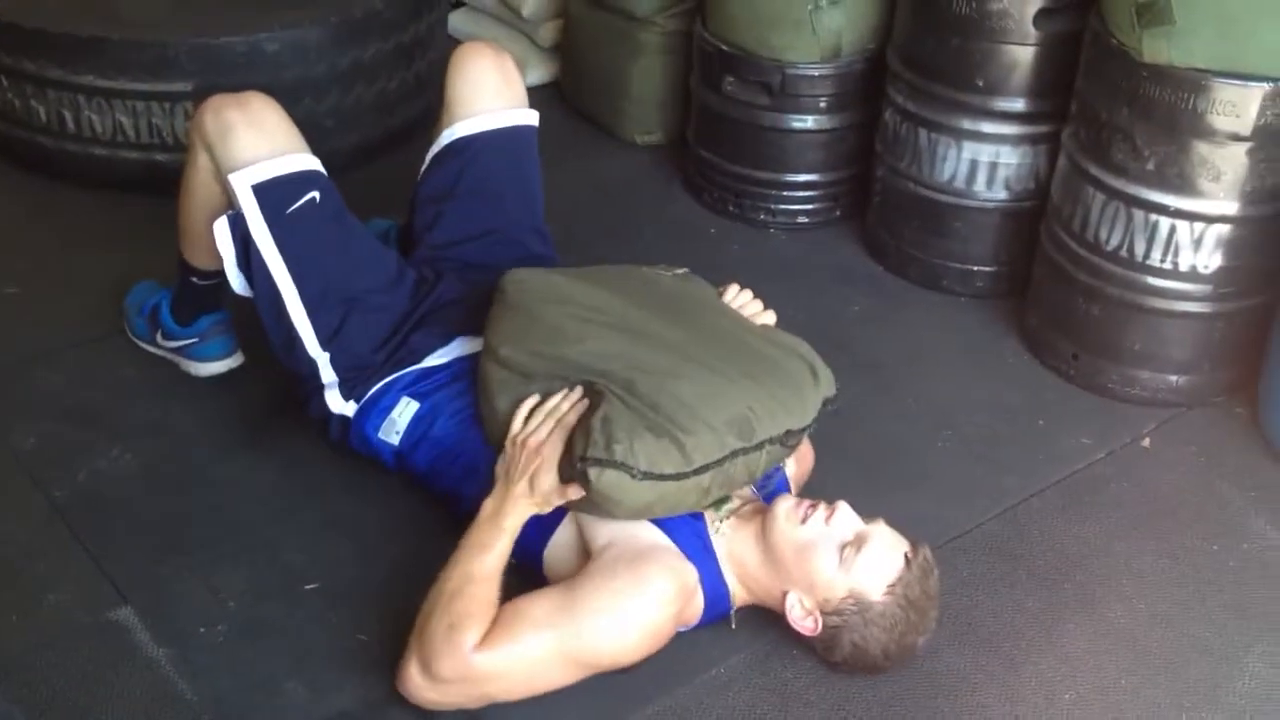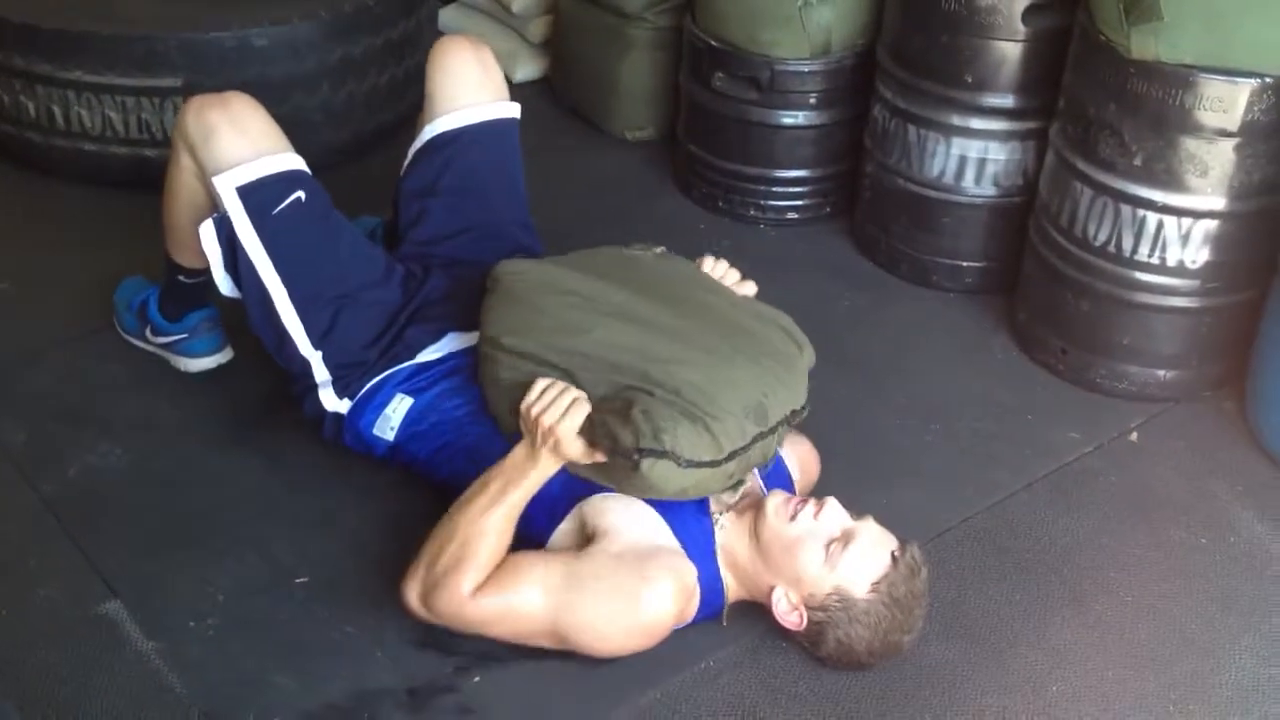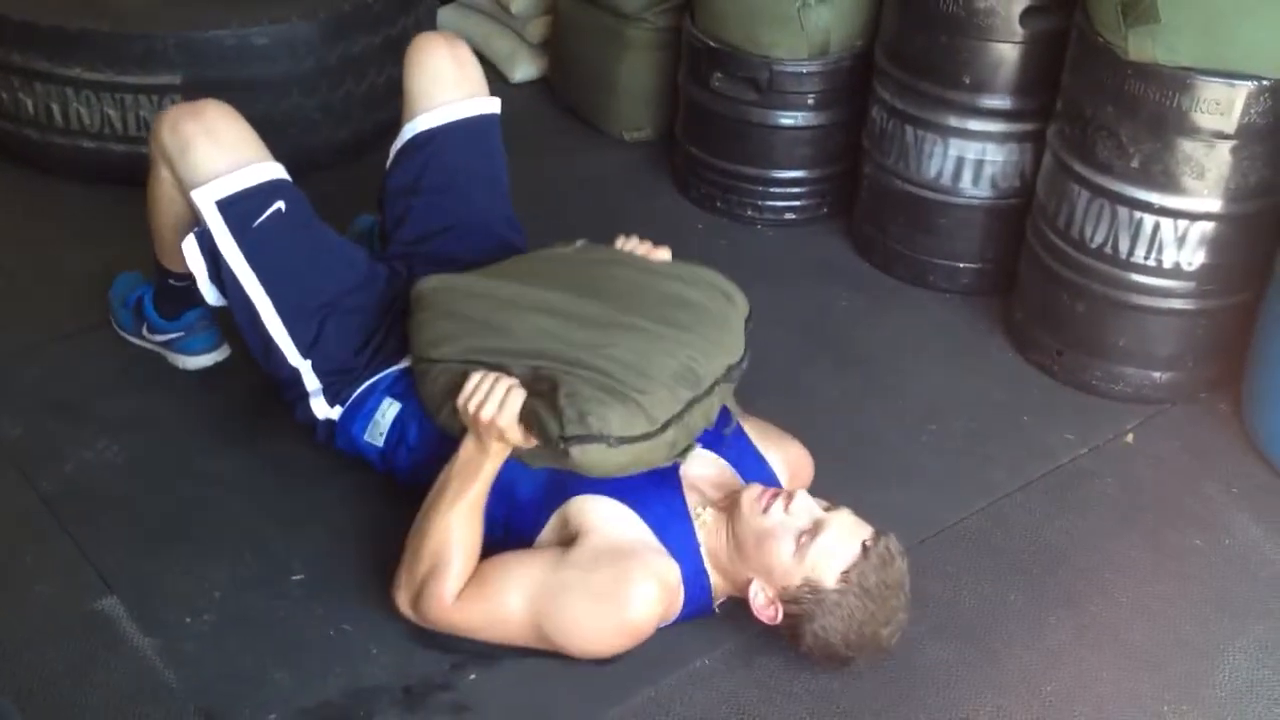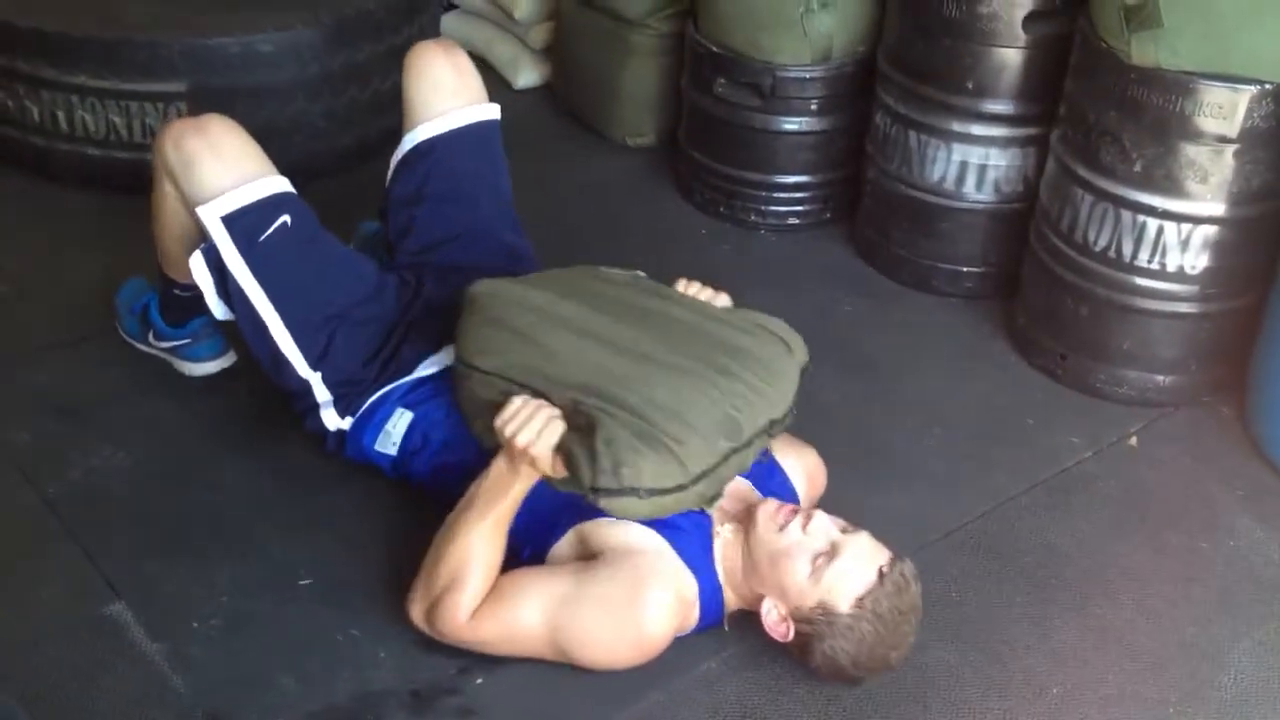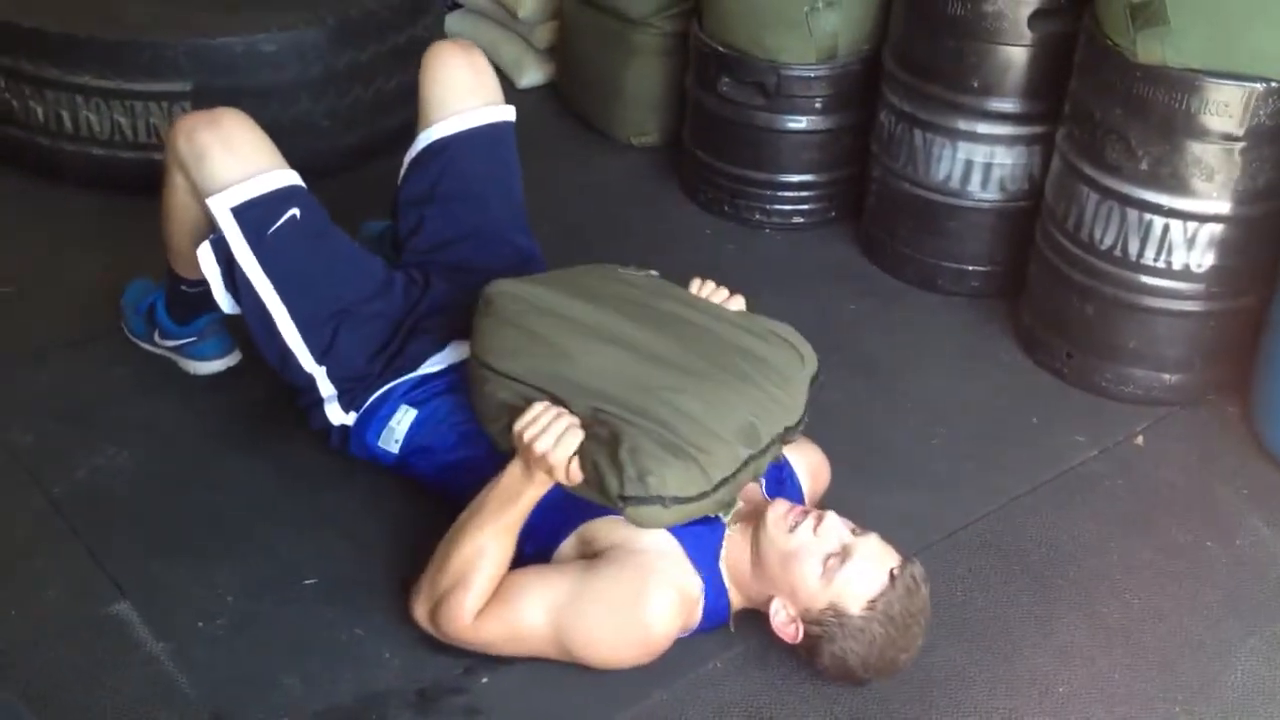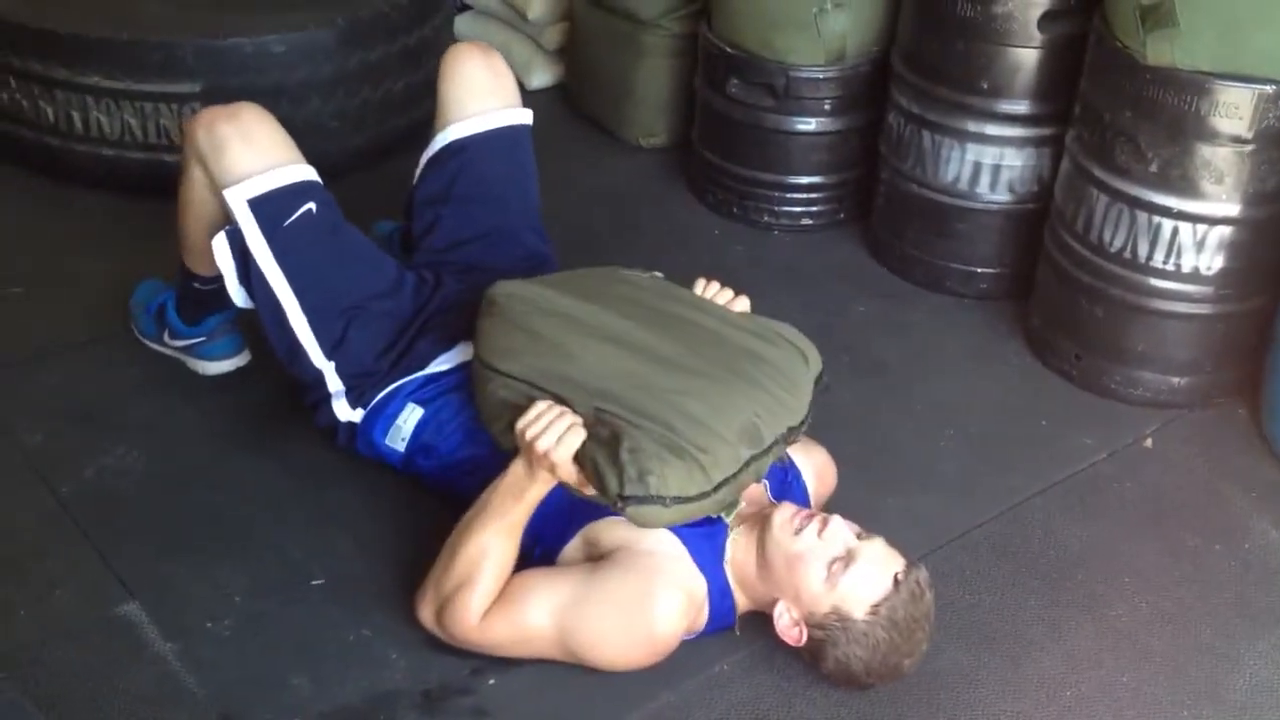
dt=0.4s
person 1, frame 1
left shoulder: (652, 596)
right shoulder: (776, 468)
left elbow: (432, 675)
left wrist: (511, 499)
left hip: (387, 374)
left knee: (232, 118)
right knee: (479, 62)
left ankle: (192, 320)
right ankle: (417, 254)
person 1, frame 2
left shoulder: (648, 593)
right shoulder: (783, 465)
left elbow: (433, 592)
left wrist: (537, 457)
left hip: (379, 372)
right hip: (493, 307)
left knee: (215, 118)
right knee: (460, 56)
left ankle: (179, 317)
right ankle: (400, 245)
person 1, frame 3
left shoulder: (630, 593)
right shoulder: (781, 465)
left elbow: (424, 597)
left wrist: (484, 445)
left hip: (366, 376)
left knee: (192, 128)
right knee: (438, 52)
left ankle: (172, 314)
right ankle: (390, 253)
person 1, frame 4
left shoulder: (650, 607)
right shoulder: (799, 474)
left elbow: (439, 610)
left wrist: (516, 468)
left hip: (381, 389)
left knee: (196, 143)
right knee: (434, 59)
left ankle: (178, 321)
right ankle: (398, 264)
person 1, frame 5
left shoulder: (653, 605)
right shoulder: (799, 471)
left elbow: (442, 609)
left wrist: (529, 474)
left hip: (387, 382)
left knee: (207, 136)
right knee: (454, 60)
left ankle: (185, 320)
right ankle: (404, 261)
person 1, frame 6
left shoulder: (657, 607)
right shoulder: (807, 474)
left elbow: (448, 612)
left wrist: (532, 472)
left hip: (395, 383)
left knee: (226, 130)
right knee: (472, 62)
left ankle: (197, 320)
right ankle: (417, 256)
